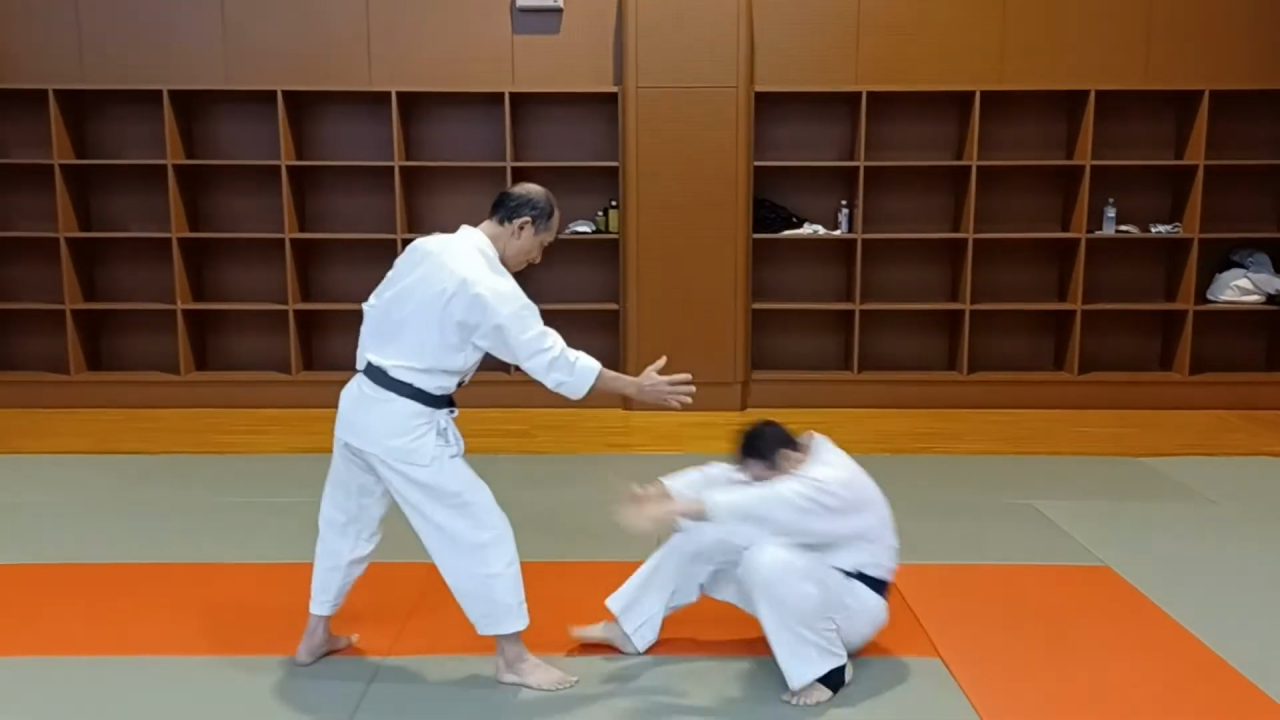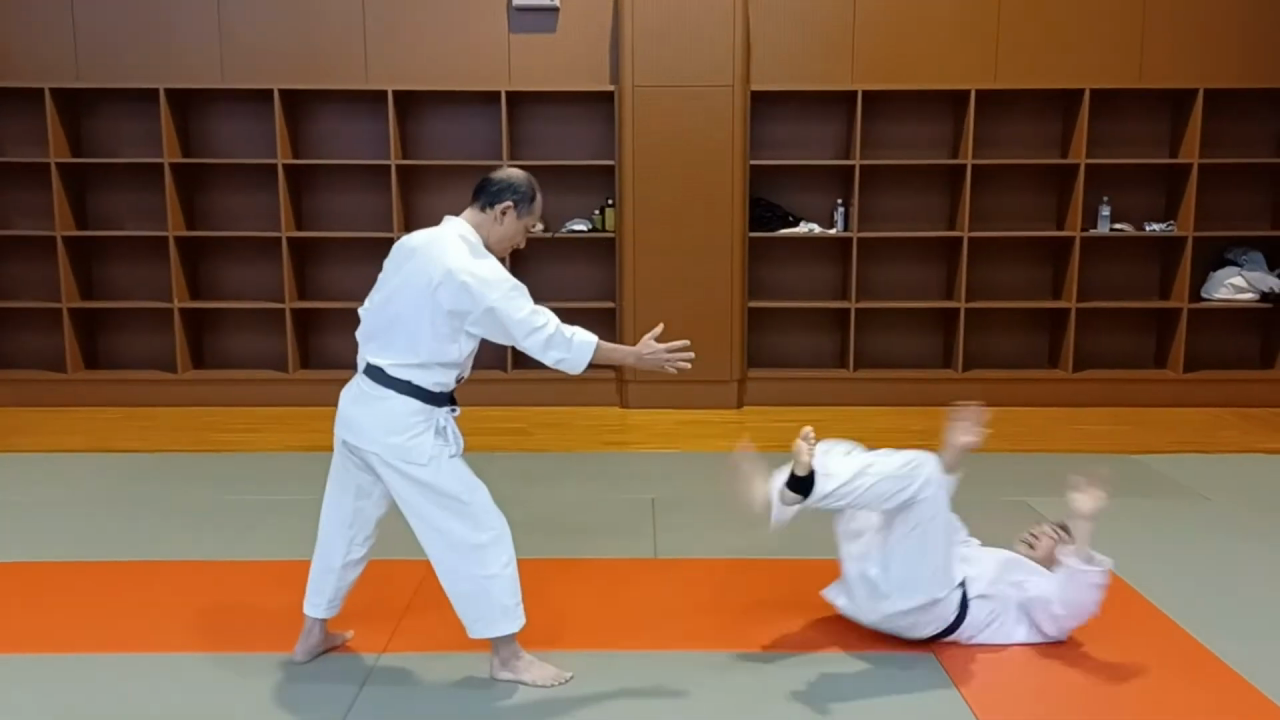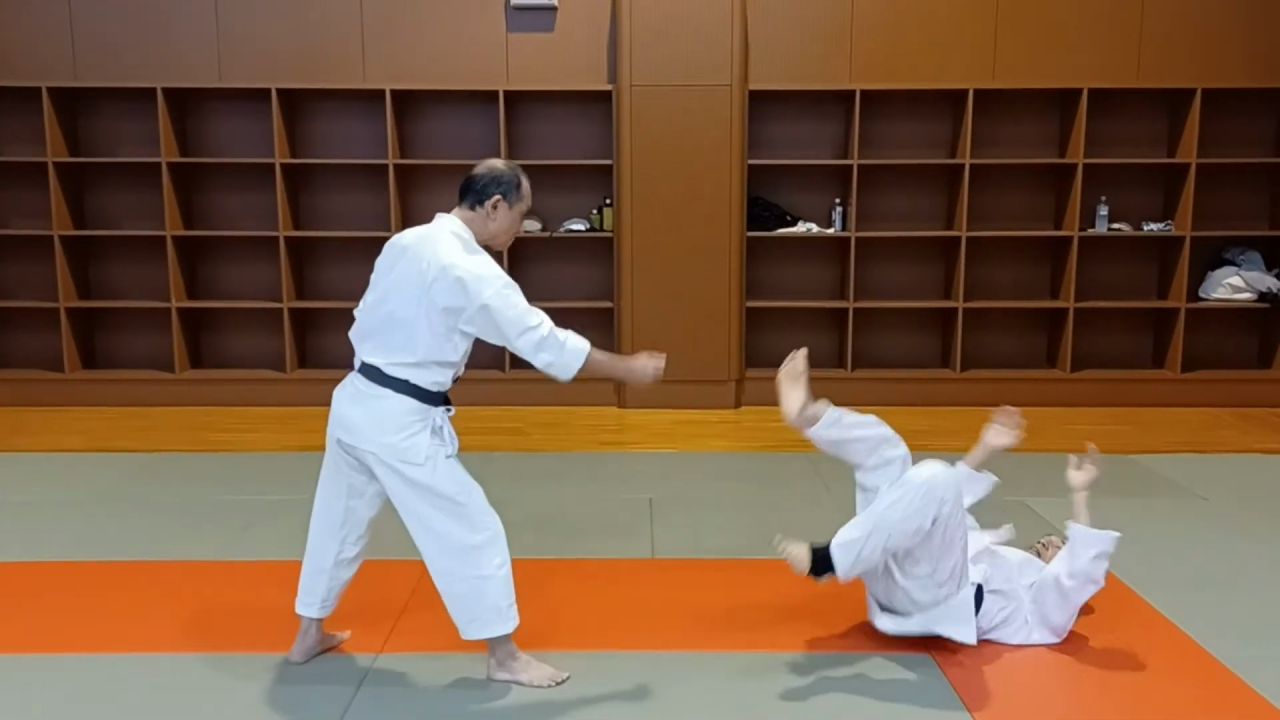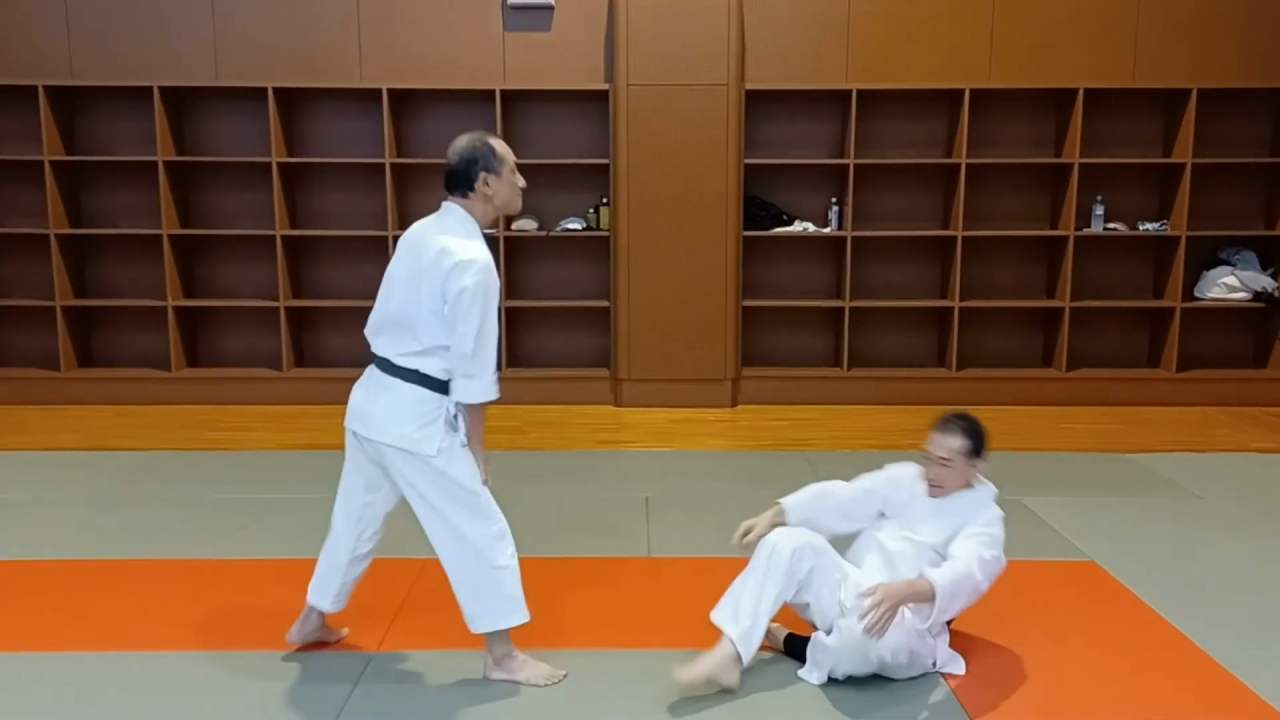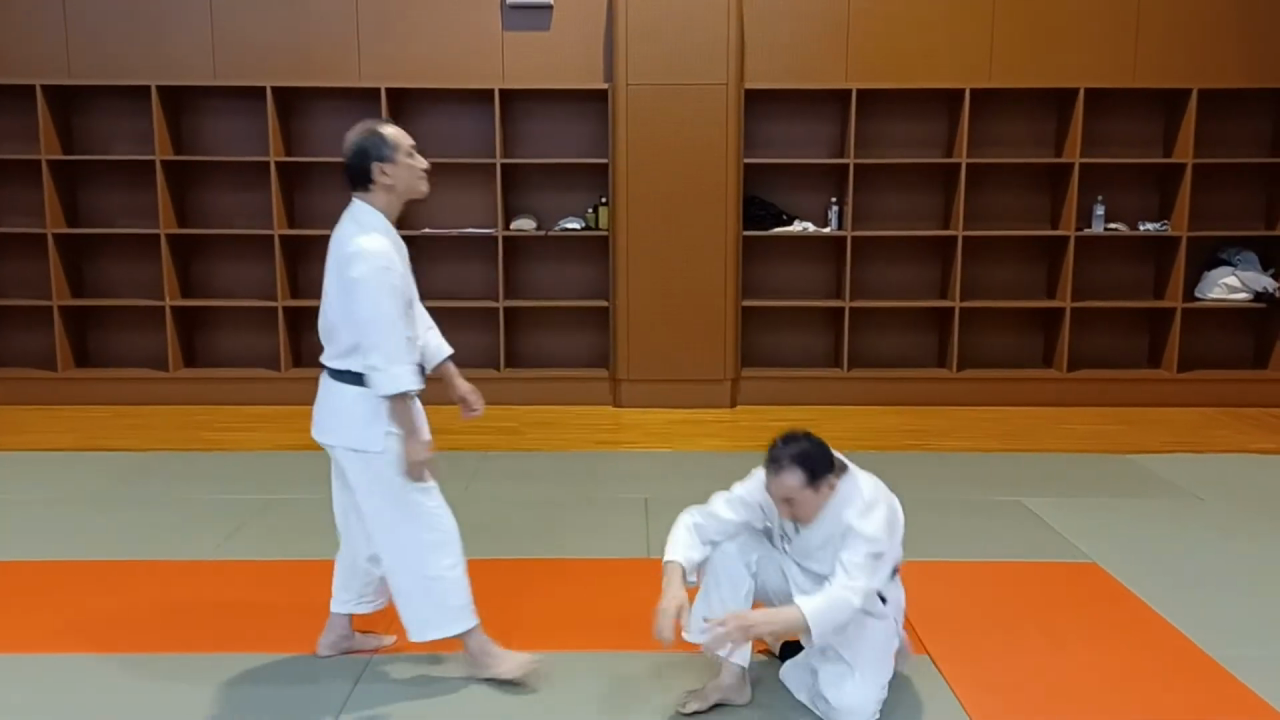
dt=0.4s
person 1, frame 1
left shoulder: (427, 248)
right shoulder: (493, 290)
left elbow: (375, 311)
right elbow: (555, 363)
right wrist: (638, 387)
left hip: (361, 403)
right hip: (409, 424)
left knee: (346, 520)
right knee: (480, 532)
left ankle: (316, 635)
right ankle: (513, 657)
person 1, frame 2
left shoulder: (414, 244)
right shoulder: (476, 274)
left elbow: (372, 316)
right elbow: (549, 338)
right wrist: (636, 356)
left hip: (361, 404)
right hip: (409, 424)
left knee: (347, 522)
right knee: (478, 533)
left ankle: (313, 633)
right ankle: (507, 655)
person 1, frame 3
left shoulder: (405, 242)
right shoulder: (470, 271)
left elbow: (370, 319)
right elbow: (541, 340)
right wrist: (626, 368)
left hip: (355, 402)
right hip: (403, 422)
left knee: (338, 521)
right knee: (471, 532)
left ankle: (309, 633)
right ankle: (503, 654)
person 1, frame 4
left shoulder: (420, 233)
right shoulder: (471, 259)
right elbow: (473, 364)
right wrist: (476, 443)
left hip: (374, 396)
right hip: (419, 413)
left knee: (358, 516)
right knee: (479, 529)
left ankle: (313, 620)
right ankle: (501, 654)
person 1, frame 5
left shoulder: (363, 232)
right shoulder: (370, 248)
left elbow: (410, 321)
right elbow: (386, 353)
left wrist: (453, 379)
right wrist: (411, 436)
left hip: (348, 404)
right hip: (367, 410)
left knee: (366, 527)
right knee: (421, 528)
left ankle: (340, 631)
right ankle: (477, 648)
person 2, frame 1
left shoulder: (838, 484)
right shoulder: (787, 468)
left elbow: (763, 507)
right elbow: (721, 479)
left wrist: (673, 508)
right wrist: (660, 494)
left knee: (770, 563)
right knee: (698, 543)
left ankle: (825, 669)
right ankle: (627, 630)
person 2, frame 2
left shoulder: (1040, 589)
right shoulder: (986, 555)
left elbow: (1075, 599)
right elbow: (926, 512)
left wrist: (1082, 527)
right wrist: (953, 452)
left hip: (923, 601)
right hip: (880, 581)
left knee: (920, 471)
right knee: (845, 458)
left ankle: (803, 486)
right ankle: (775, 495)
person 2, frame 3
left shoulder: (1040, 608)
right shoulder: (995, 556)
left elbow: (1080, 571)
right elbow: (941, 513)
left wrist: (1079, 495)
right wrist: (984, 451)
left hip: (932, 600)
right hip: (893, 572)
left knee: (934, 481)
right knee: (886, 454)
left ankle: (824, 560)
right ankle: (806, 413)
person 2, frame 4
left shoulder: (984, 520)
right shoulder: (906, 478)
left elbow: (965, 576)
right elbow: (843, 499)
left wrist: (903, 592)
right wrist: (775, 515)
left hip: (899, 627)
right hip: (850, 592)
left knee: (874, 640)
right knee: (788, 543)
left ankle: (799, 648)
right ankle: (727, 657)
person 2, frame 5
left shoulder: (870, 513)
right shoulder: (777, 486)
left elbow: (844, 599)
right elbow: (703, 520)
left wrist: (759, 623)
right wrist: (673, 584)
left hip: (857, 606)
right hip: (798, 579)
right knee: (730, 545)
left ankle: (790, 655)
right ankle: (730, 679)
